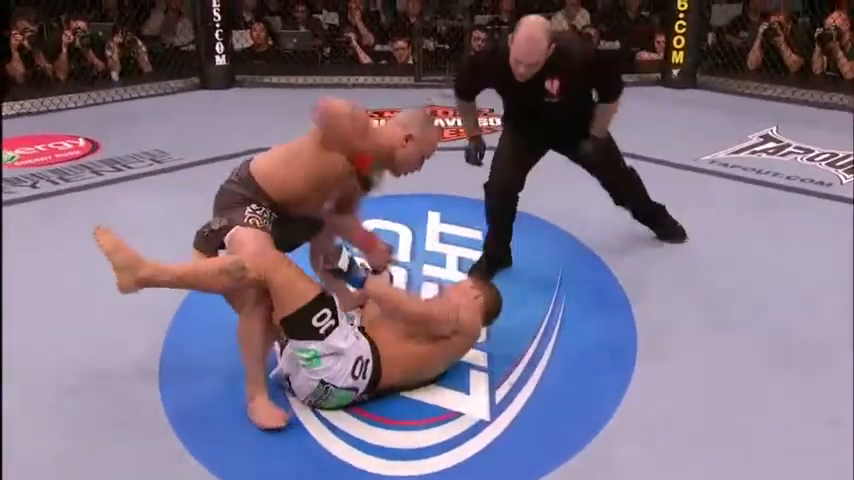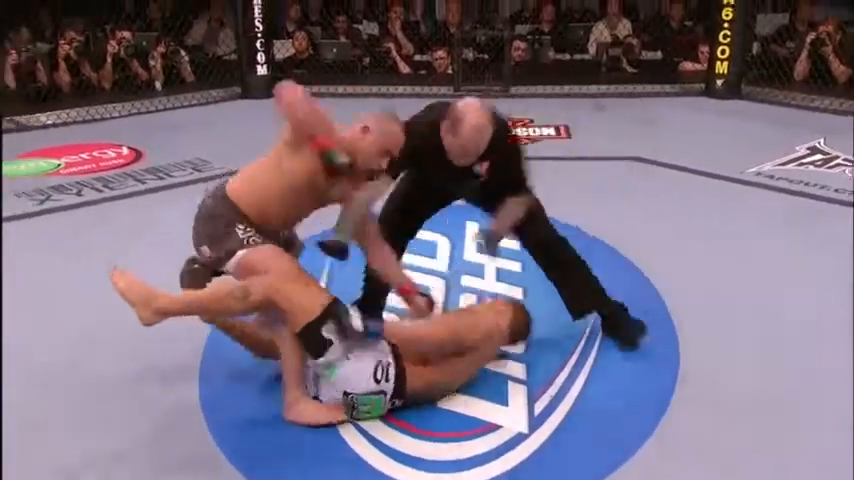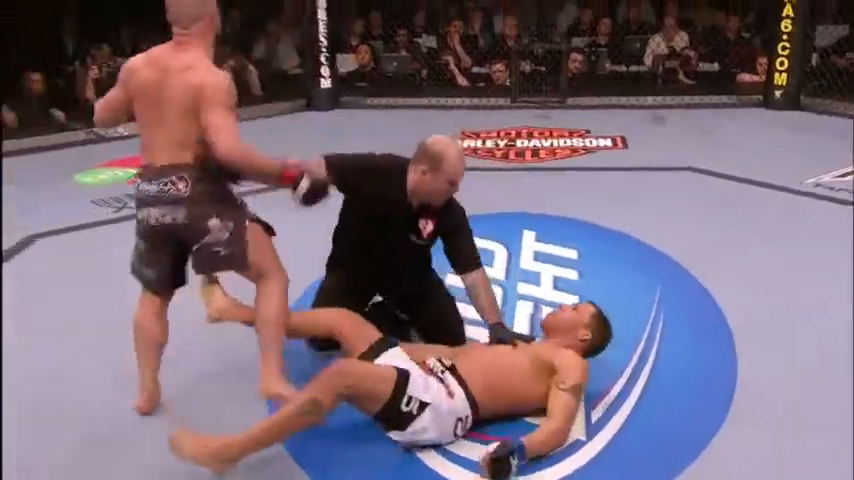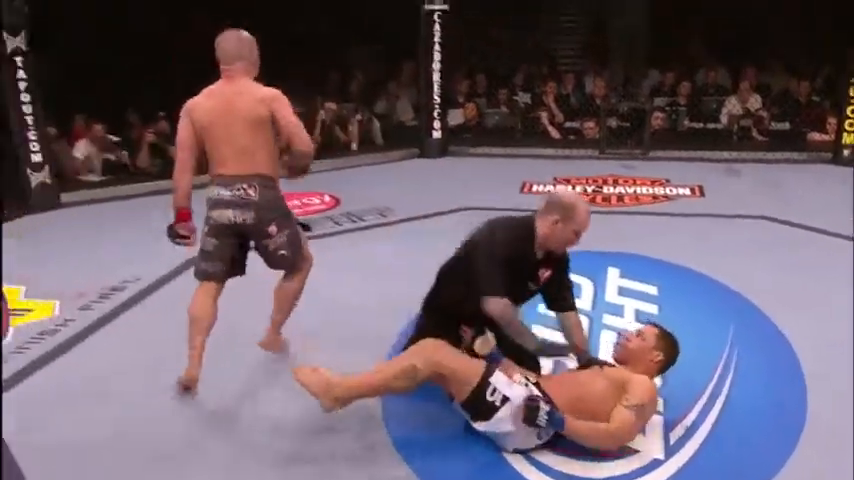
dt=0.5s
person 1, frame 1
left shoulder: (462, 321)
right shoulder: (424, 327)
left elbow: (408, 310)
right elbow: (371, 320)
left wrist: (354, 274)
left hip: (342, 368)
right hip: (317, 373)
left knee: (270, 264)
left ankle: (145, 272)
person 1, frame 2
left shoulder: (489, 324)
right shoulder: (465, 342)
left elbow: (428, 337)
left wrist: (373, 332)
left hip: (372, 373)
right hip: (357, 388)
left knee: (283, 279)
right knee: (280, 314)
left ankle: (162, 304)
right ankle: (297, 400)
person 1, frame 3
left shoulder: (569, 364)
right shoulder: (524, 347)
left elbow: (557, 430)
right elbow: (457, 352)
right wrist: (400, 344)
left hip: (444, 408)
right hip: (432, 375)
left knee: (340, 374)
right knee: (340, 319)
right ankle: (246, 313)
person 1, frame 4
left shoulder: (641, 388)
right shoulder: (605, 373)
left elbow: (615, 436)
left wrist: (556, 421)
right wrist: (494, 355)
left hip: (521, 417)
right hip: (521, 395)
left knee: (435, 358)
right knee: (432, 346)
left ankle: (339, 394)
right ankle: (342, 385)
person 2, frame 1
left shoulder: (372, 164)
right shoulder: (359, 135)
left elbow: (340, 218)
right elbow: (329, 109)
left wrist: (373, 253)
right wrist: (364, 165)
left hip: (287, 203)
right hip: (246, 198)
right knee: (258, 293)
right ankle: (256, 396)
person 2, frame 2
left shoulder: (350, 183)
right shoulder: (322, 140)
left elbow: (374, 245)
right elbow: (287, 93)
left wrist: (410, 292)
right wrist: (329, 149)
left hip: (247, 226)
right hip: (223, 224)
person 2, frame 3
left shoulder: (136, 67)
right shoulder: (211, 79)
left elbow: (103, 117)
right elbow: (228, 151)
right wrist: (286, 175)
left hip: (152, 196)
right hip: (200, 194)
left knee: (153, 295)
right knee: (272, 275)
left ankle: (148, 389)
right ankle: (273, 377)
person 2, frame 4
left shoulder: (194, 106)
right shoulder: (269, 97)
left elbow: (183, 166)
right elbow: (305, 148)
left wrist: (182, 216)
right wrist: (296, 165)
left hip: (221, 199)
right hip: (261, 198)
left knee: (208, 286)
right knee: (299, 265)
right ankle: (273, 334)
person 3, frame 1
left shoulder: (575, 55)
right shoulder: (493, 58)
left elbow: (611, 93)
right elbow: (464, 93)
left wrist: (596, 137)
right wrist: (474, 137)
left hip: (578, 124)
right hip: (526, 122)
left knee: (616, 174)
right knee: (505, 184)
left ankle: (655, 218)
right ankle: (496, 253)
person 3, frame 2
left shoulder: (499, 138)
right shoulder: (420, 129)
left elbow: (518, 196)
left wrist: (497, 231)
left hip: (489, 185)
right hip: (432, 180)
left knee: (544, 240)
right knee: (388, 231)
left ankle: (611, 315)
right ankle: (372, 301)
person 3, frame 3
left shoulder: (449, 212)
right shoulder: (374, 172)
left elbow: (472, 270)
right elbow: (317, 168)
left wrist: (497, 326)
left hip: (409, 271)
right hip: (354, 266)
left knee: (447, 338)
person 3, frame 4
right shoulder: (500, 239)
left elbow: (565, 307)
right elbow: (496, 306)
left wrist: (583, 354)
right wrist: (535, 346)
left hip: (494, 315)
right hip: (452, 309)
left knee: (528, 372)
